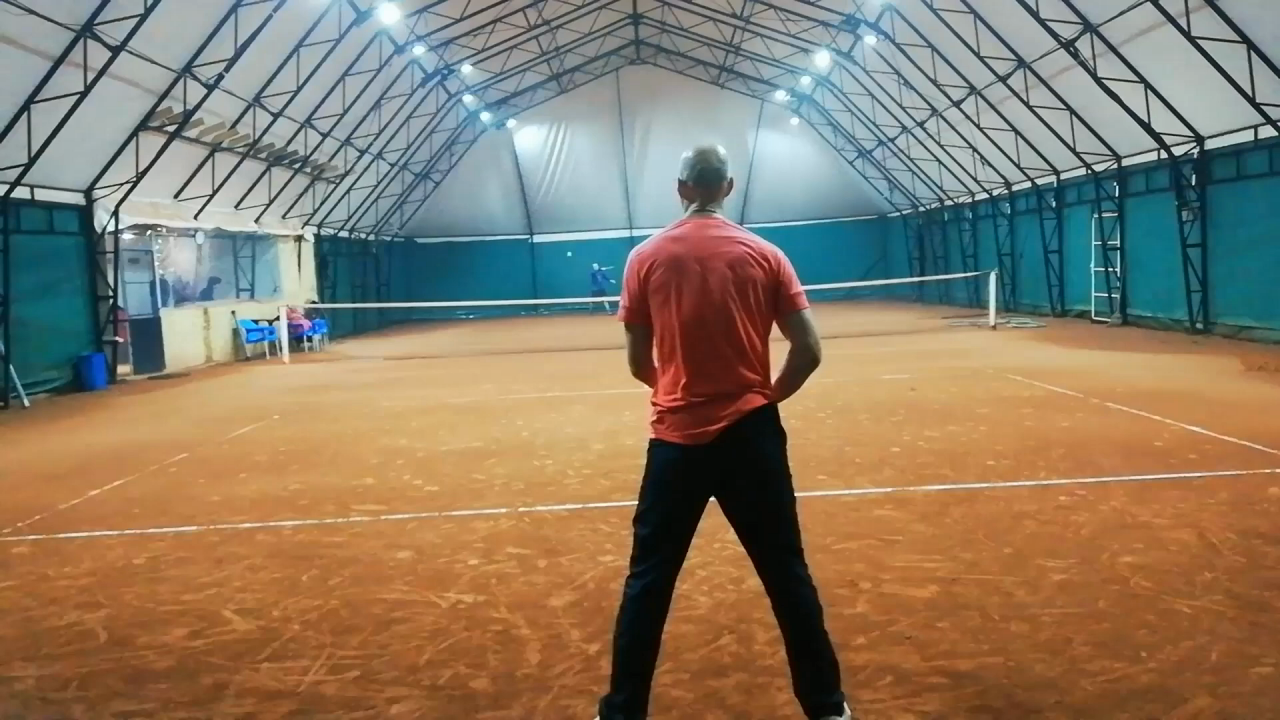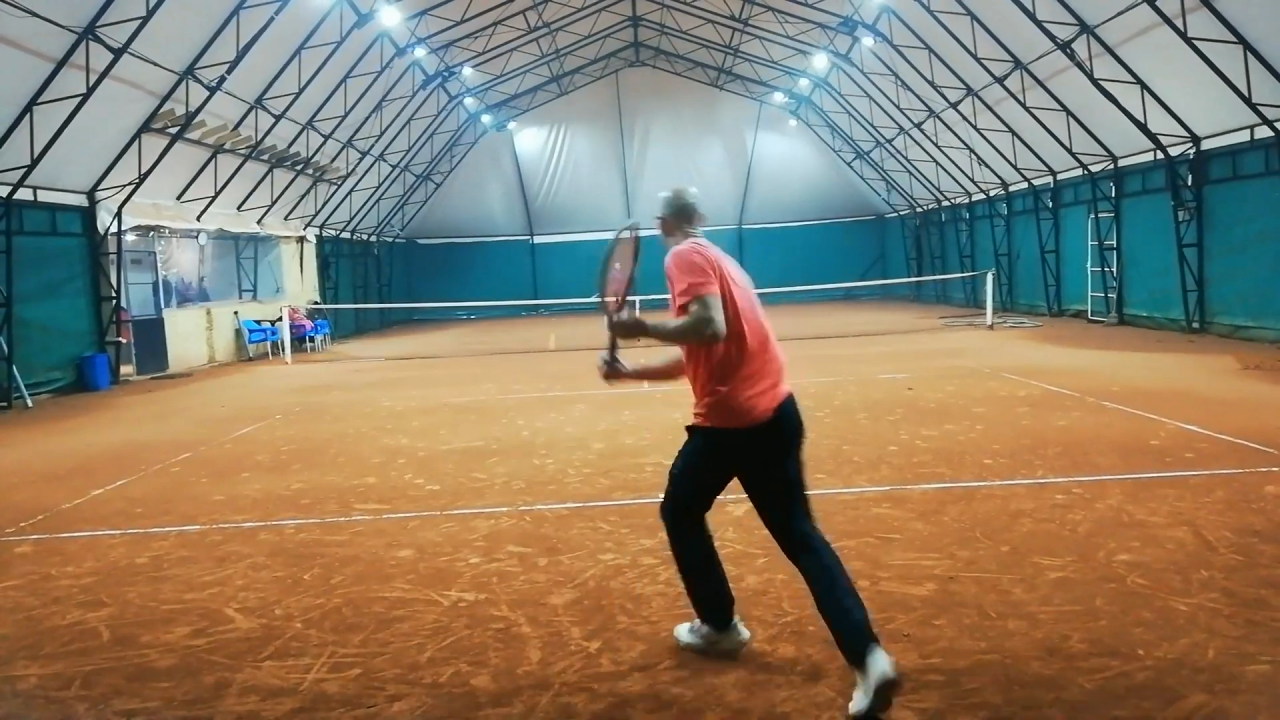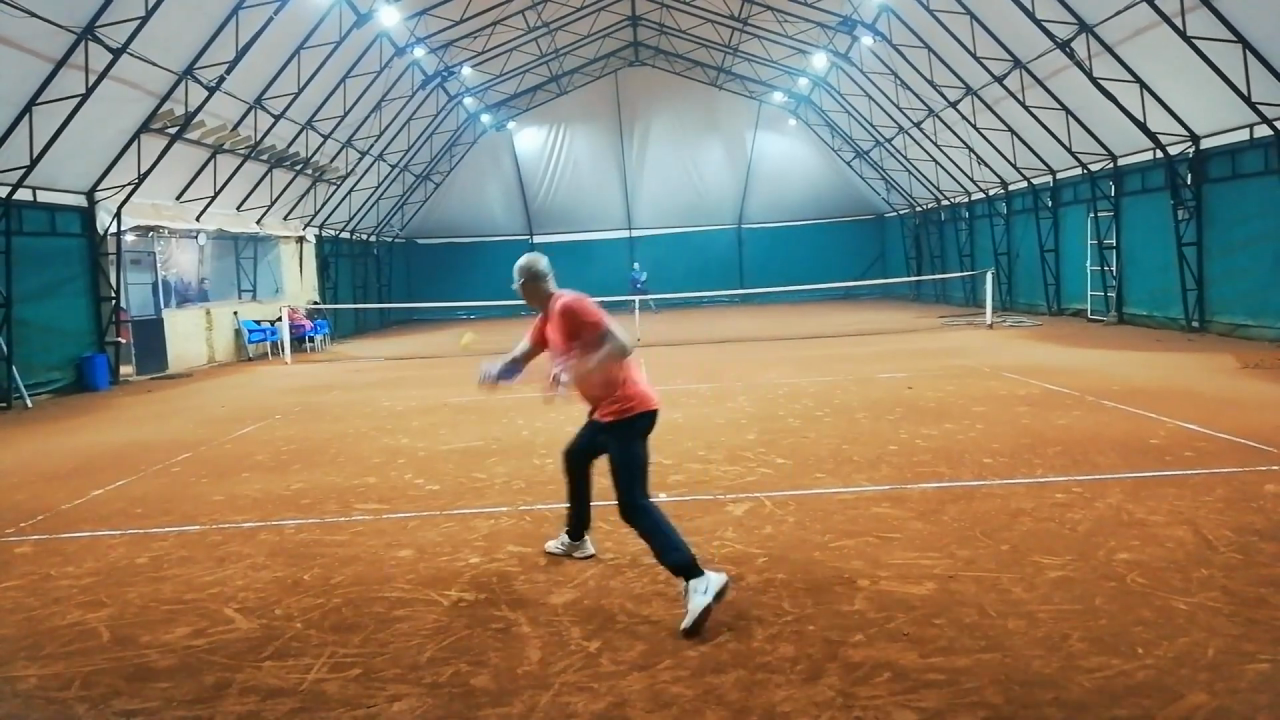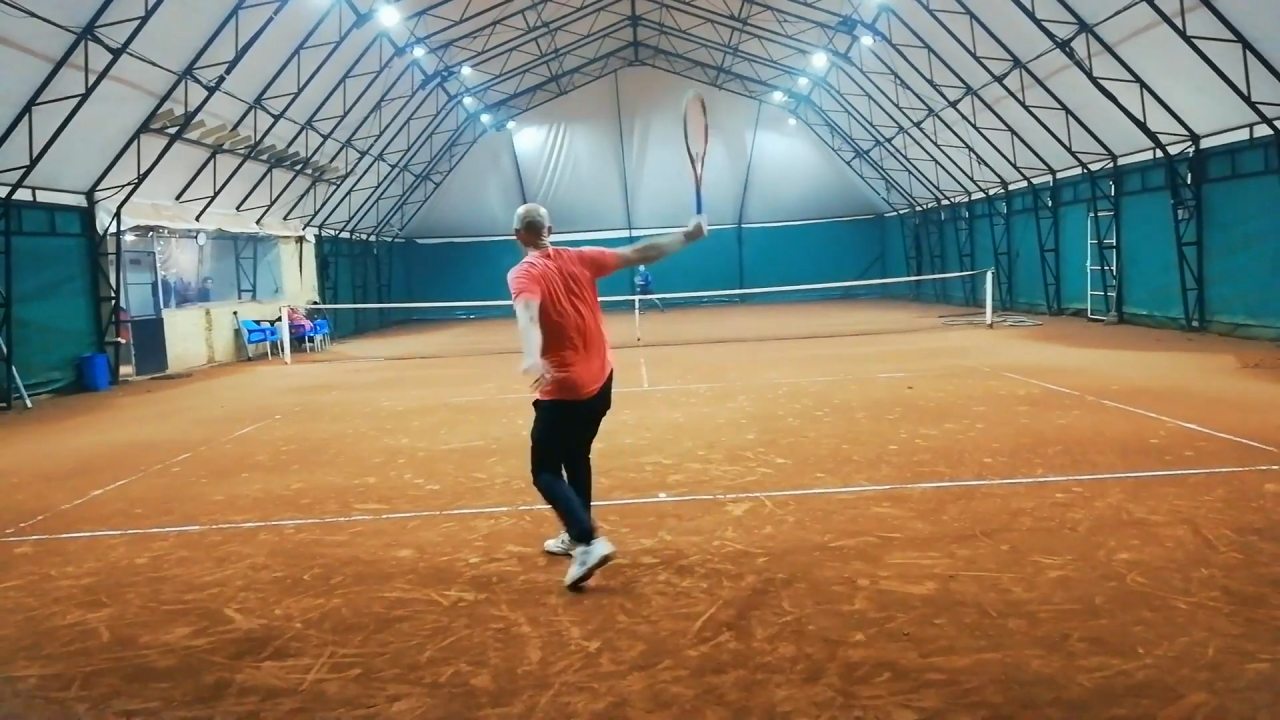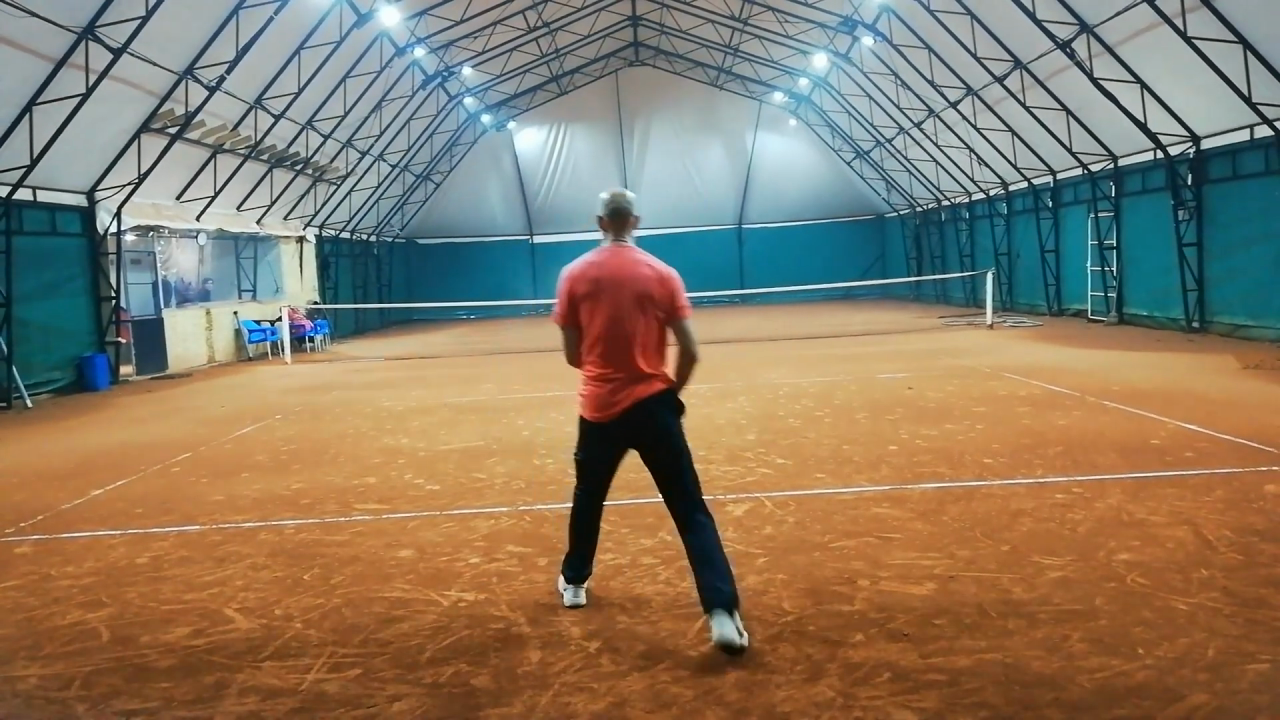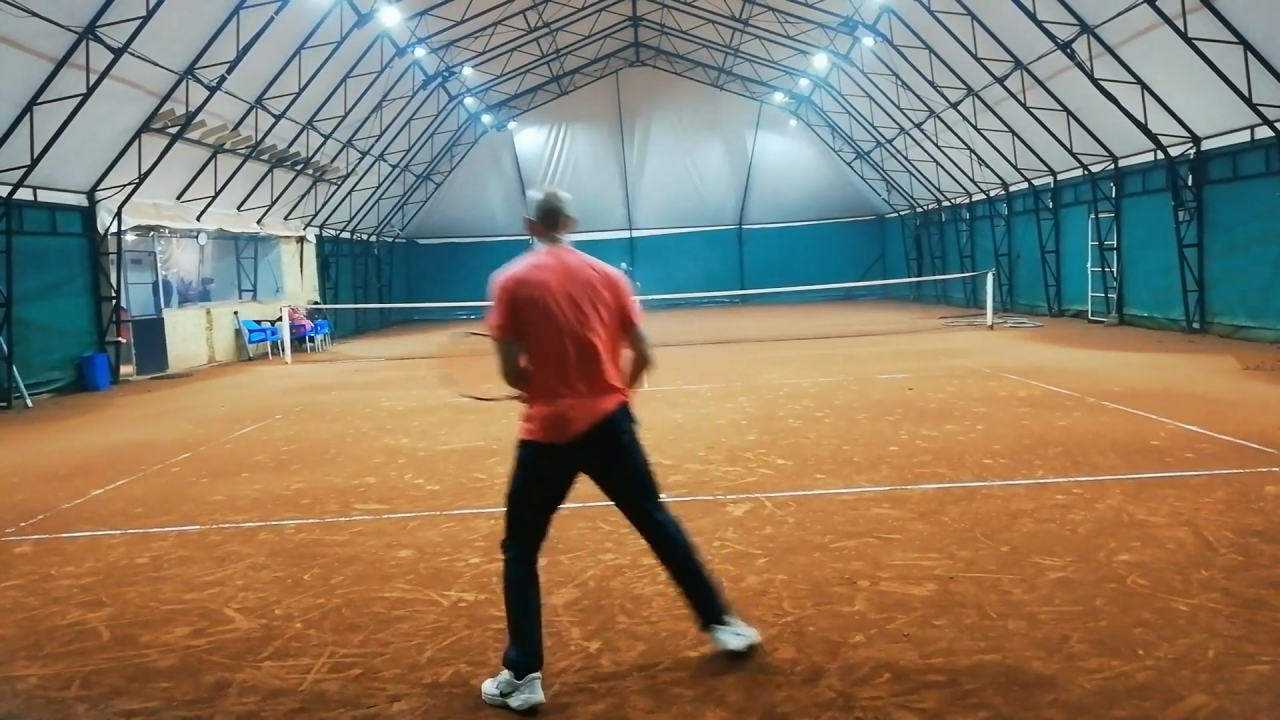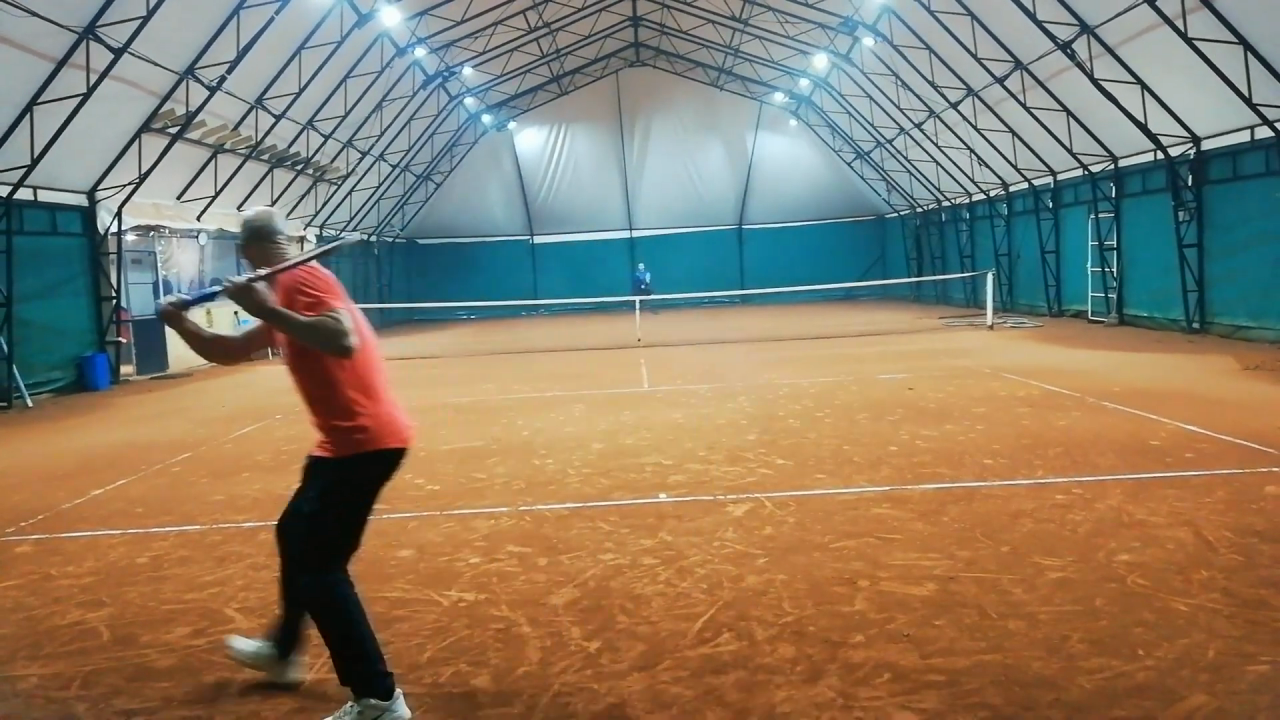
dt=0.7s
person 1, frame 1
left shoulder: (646, 257)
right shoulder: (763, 254)
left elbow: (639, 363)
right elbow: (808, 351)
left hip: (677, 438)
right hip: (750, 433)
left knee: (648, 579)
right knee: (787, 574)
person 1, frame 2
left shoulder: (683, 258)
right shoulder: (724, 262)
left elbow: (710, 329)
left wrist: (643, 328)
right wrist: (632, 372)
left hip: (726, 421)
right hip: (777, 411)
left knee: (680, 512)
right knee: (801, 537)
left ankle: (720, 625)
right ankle: (868, 658)
person 1, frame 3
left shoulder: (572, 305)
right shoulder: (547, 319)
left elbow: (621, 346)
right elbow: (518, 360)
left wrist: (575, 371)
right wrist: (496, 371)
left hip: (627, 410)
right hip: (612, 408)
left knee: (634, 506)
right knee: (576, 457)
left ankle: (698, 580)
right ankle: (575, 538)
person 1, frame 4
left shoulder: (523, 273)
right shoulder: (580, 259)
left elbow: (527, 315)
right elbow: (641, 253)
left wrist: (532, 357)
right wrist: (687, 236)
left hip: (562, 389)
right hip: (599, 381)
left knee: (546, 473)
right knee: (576, 458)
left ankle: (588, 542)
right ankle: (578, 536)
person 1, frame 5
left shoulder: (574, 274)
right shoulder: (662, 274)
left elbow: (573, 354)
right elbow: (689, 350)
right wrist: (671, 388)
left hip: (599, 410)
right hip: (655, 404)
left knee: (588, 499)
right knee: (690, 509)
left ankle: (574, 583)
right ankle: (721, 613)
person 1, frame 6
left shoulder: (510, 281)
right shoulder: (608, 276)
left elbow: (512, 372)
right elbow: (642, 354)
left hip: (547, 433)
right hip: (609, 420)
left knee: (520, 549)
right knee: (657, 525)
left ankle: (523, 673)
right ankle: (719, 624)
person 1, frame 7
left shoulder: (304, 277)
right shoulder: (283, 292)
left elbow: (343, 341)
right elbow: (229, 352)
left wrist: (269, 311)
right wrist: (182, 324)
left hip: (363, 441)
right hip: (356, 438)
left knee: (317, 565)
right knee: (297, 539)
right ankle: (282, 653)
